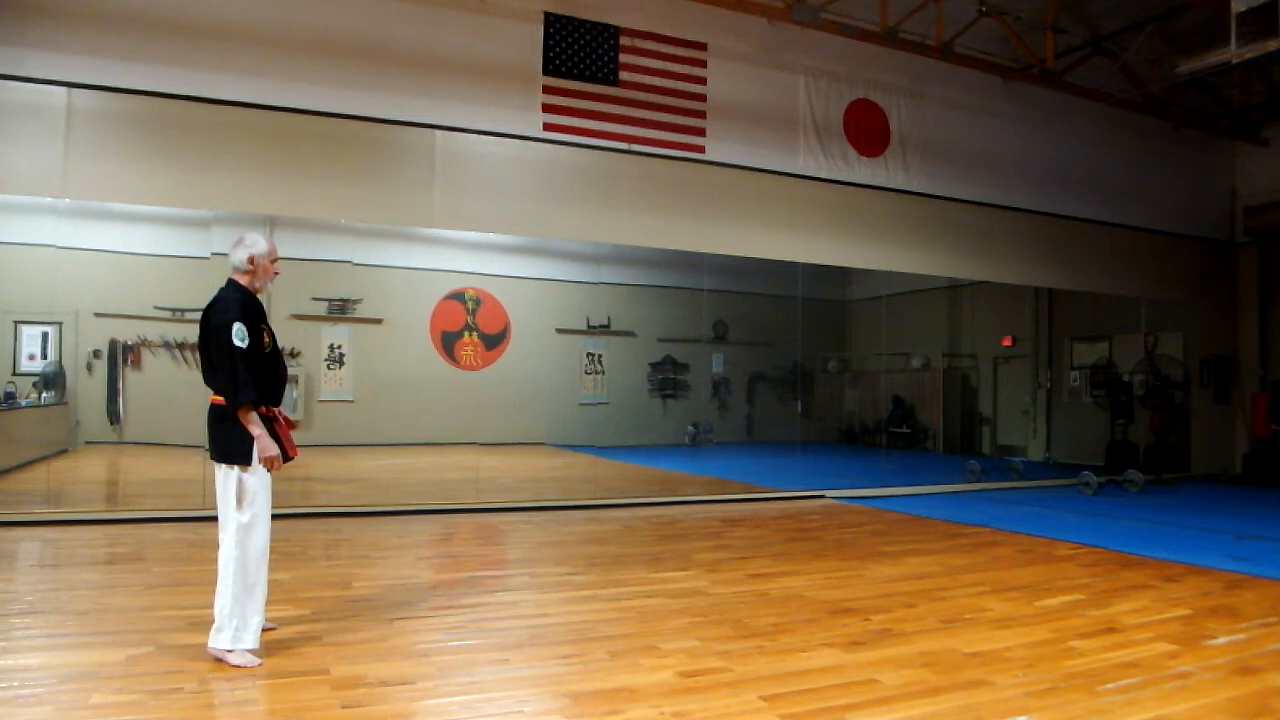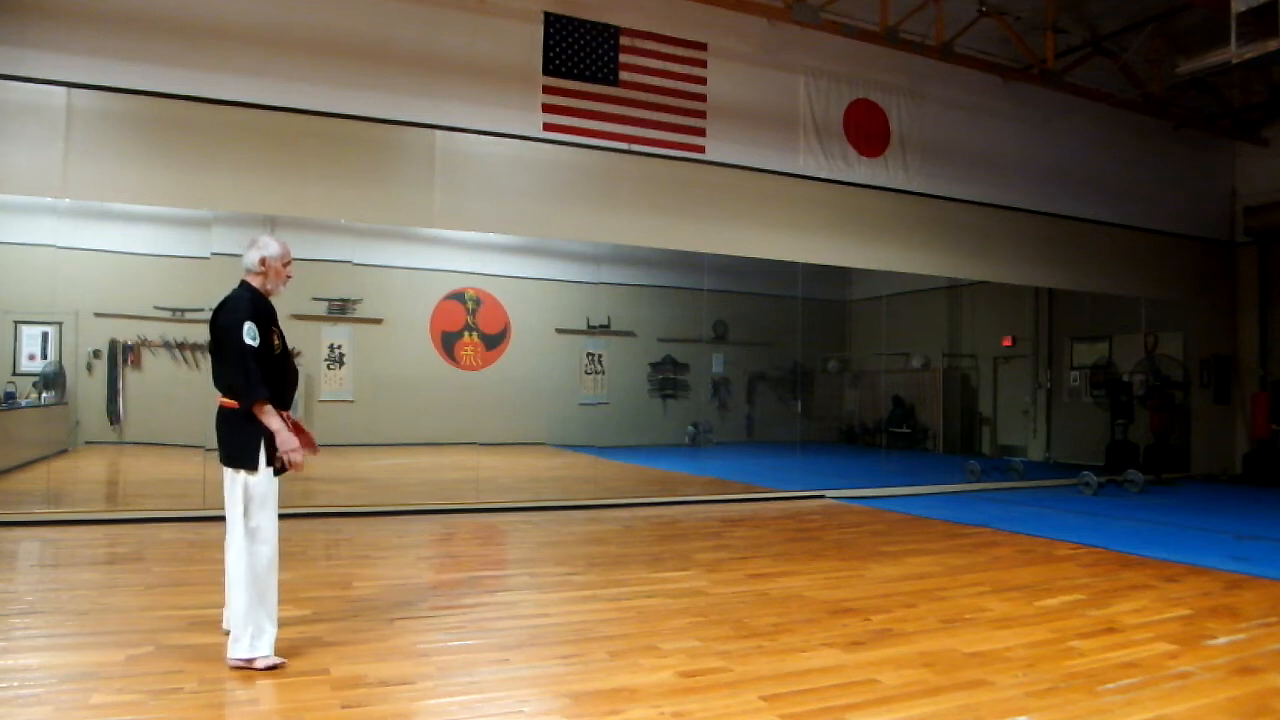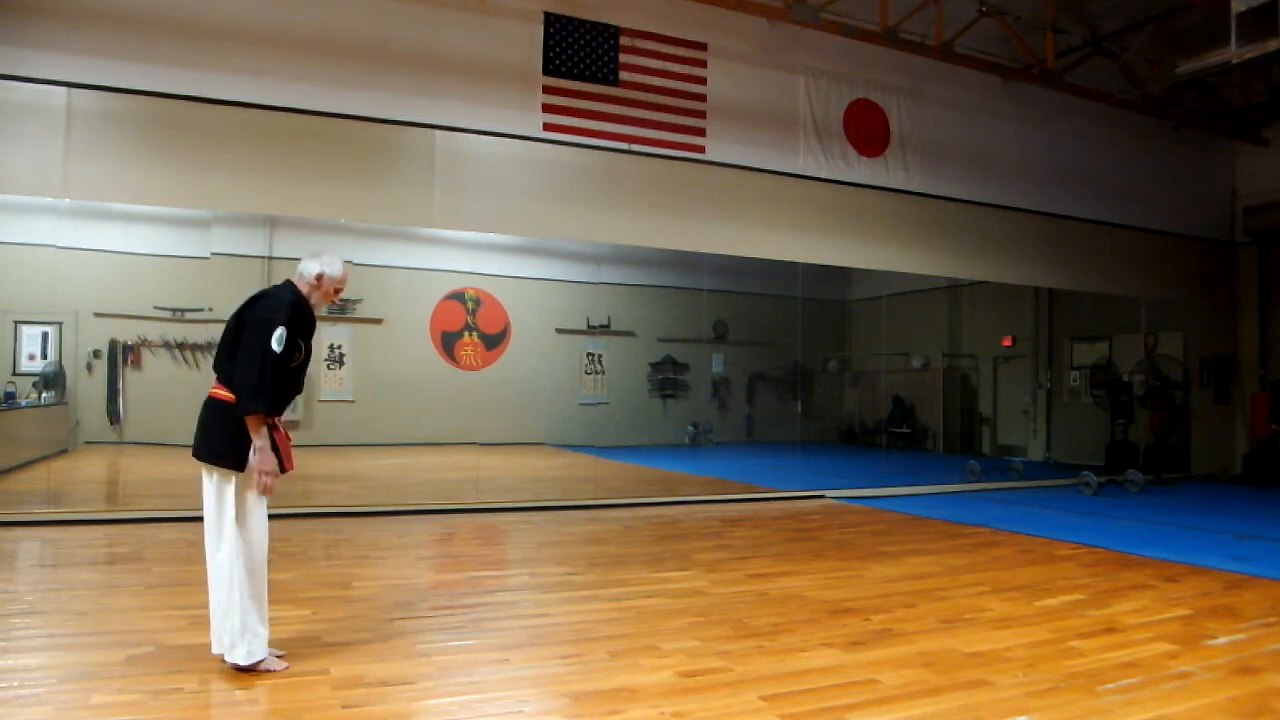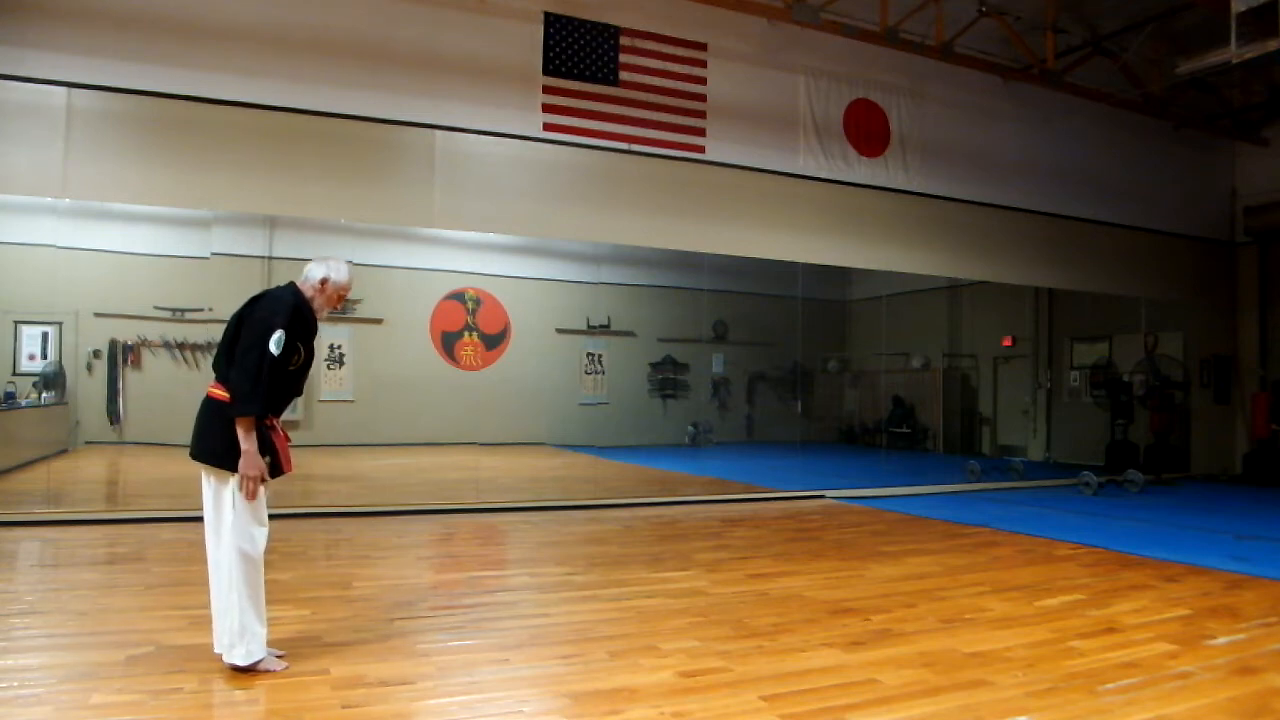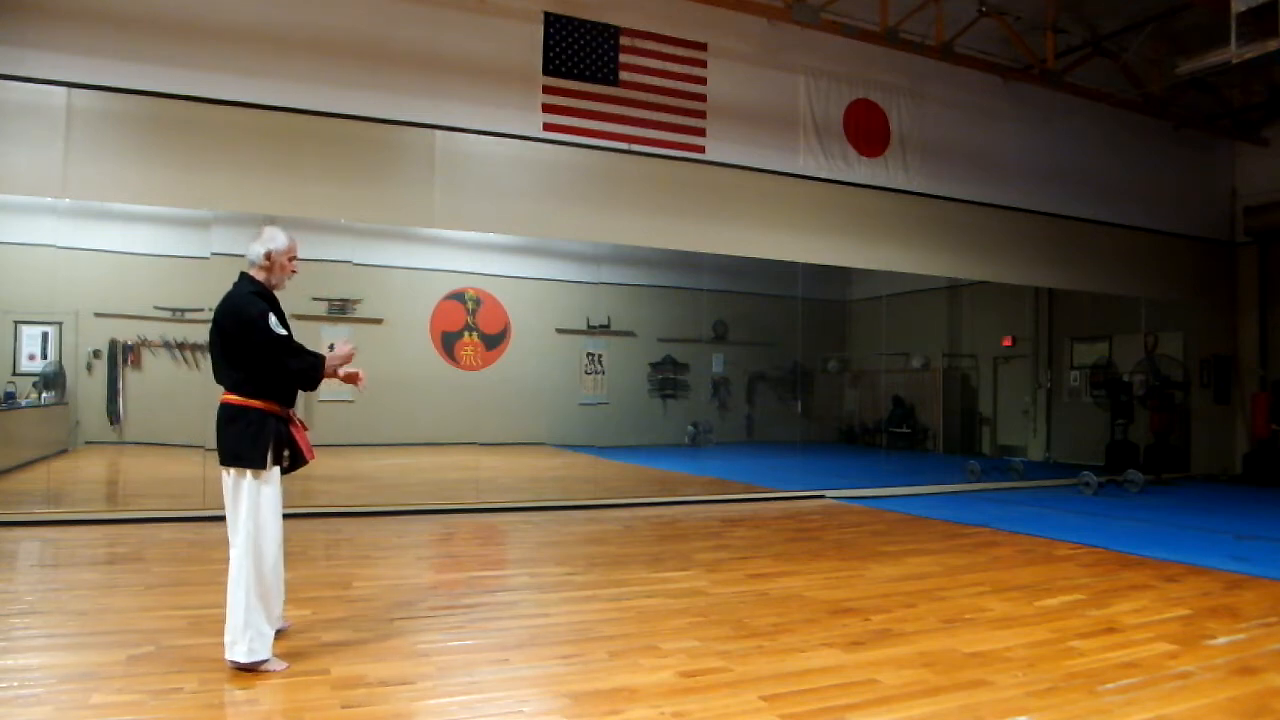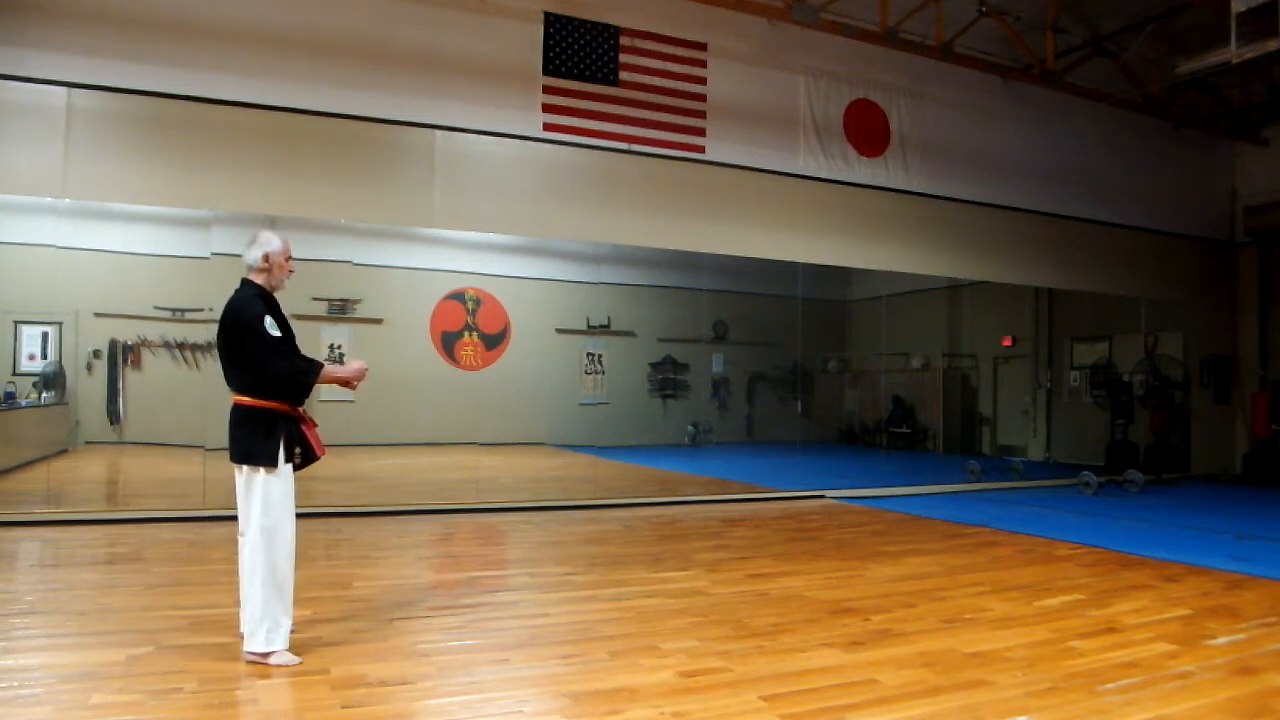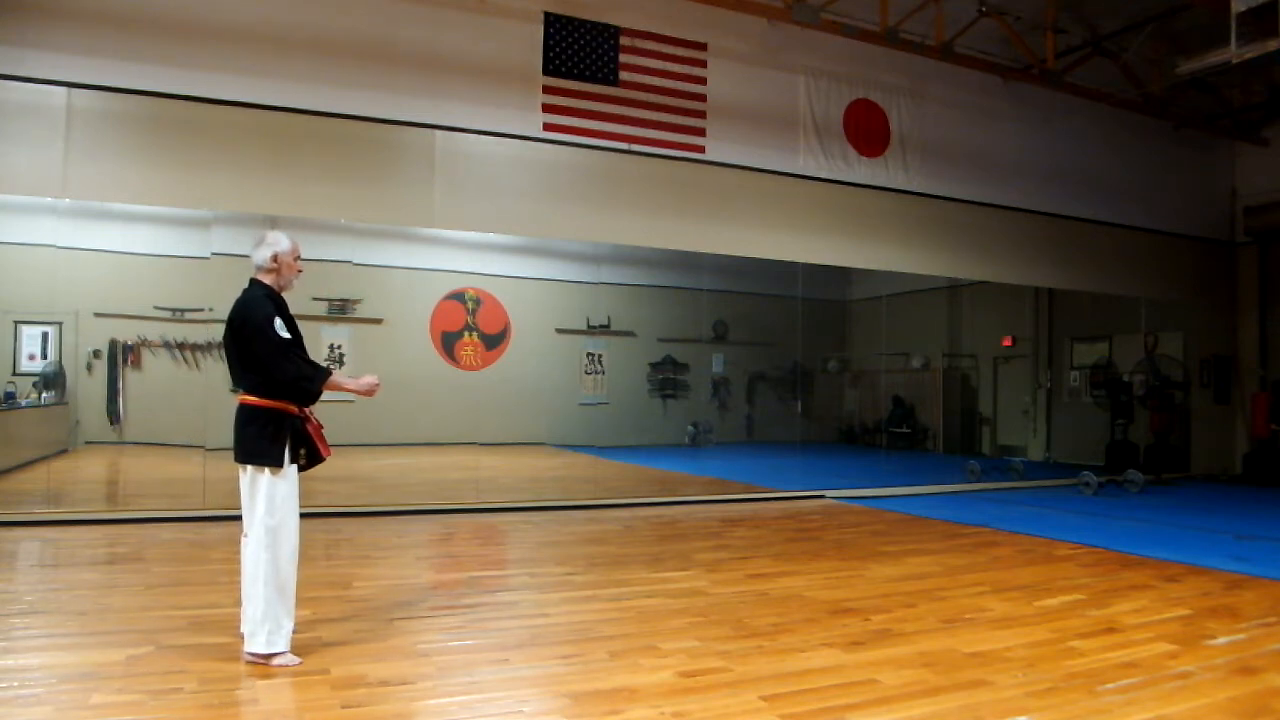
dt=0.7s
person 1, frame 1
left shoulder: (244, 304)
right shoulder: (231, 307)
right elbow: (233, 381)
left wrist: (269, 421)
right wrist: (261, 434)
left hip: (248, 428)
right hip: (241, 431)
left knee: (248, 527)
right knee: (245, 530)
left ankle: (243, 617)
right ankle: (229, 637)
person 1, frame 2
left shoulder: (256, 307)
right shoulder: (240, 308)
right elbow: (246, 381)
left wrist: (284, 423)
right wrist: (280, 430)
left hip: (255, 431)
right hip: (249, 433)
left knee: (248, 530)
right knee: (256, 534)
left ankle: (240, 618)
right ankle: (248, 645)
person 1, frame 3
left shoulder: (289, 308)
right shoulder: (279, 307)
right elbow: (251, 381)
left wrist: (263, 440)
right wrist: (261, 447)
left hip: (230, 429)
right hip: (236, 432)
left knee: (235, 538)
right knee: (242, 538)
left ankle: (241, 640)
right ankle: (244, 648)
person 1, frame 4
left shoulder: (293, 313)
right shoulder: (277, 309)
right elbow: (246, 382)
left wrist: (257, 443)
right wrist: (250, 450)
left hip: (233, 431)
right hip: (232, 433)
left knee: (236, 538)
right knee: (240, 539)
left ankle: (243, 640)
right ankle: (244, 650)
person 1, frame 5
left shoulder: (252, 299)
right shoulder: (248, 303)
left elbow: (282, 360)
right elbow: (289, 361)
left wrist: (335, 371)
right wrist: (335, 359)
left hip: (255, 426)
right hip: (251, 429)
left knee: (262, 529)
right knee: (253, 534)
left ankle: (264, 618)
right ankle: (247, 647)
person 1, frame 6
left shoulder: (253, 304)
right shoulder: (249, 307)
left elbow: (281, 365)
right elbow: (283, 367)
left wrist: (334, 373)
right wrist: (341, 373)
left hip: (262, 426)
right hip: (263, 430)
left knee: (260, 528)
right knee: (268, 530)
left ankle: (261, 624)
right ankle: (262, 640)
person 1, frame 7
left shoulder: (259, 304)
right shoulder: (259, 307)
left elbow: (284, 368)
right elbow: (292, 369)
left wrist: (341, 382)
right wrist: (352, 384)
left hip: (266, 426)
right hip: (267, 430)
left knee: (264, 528)
right knee: (271, 530)
left ankle: (261, 627)
right ankle: (264, 641)
